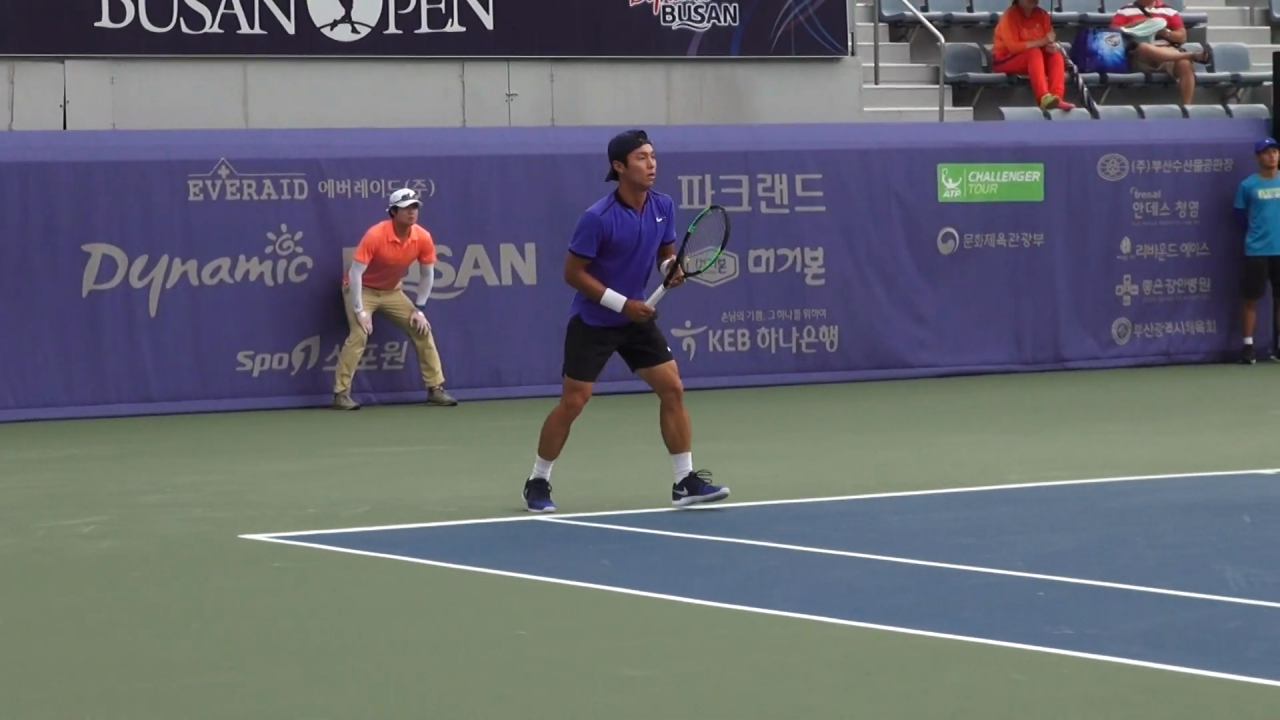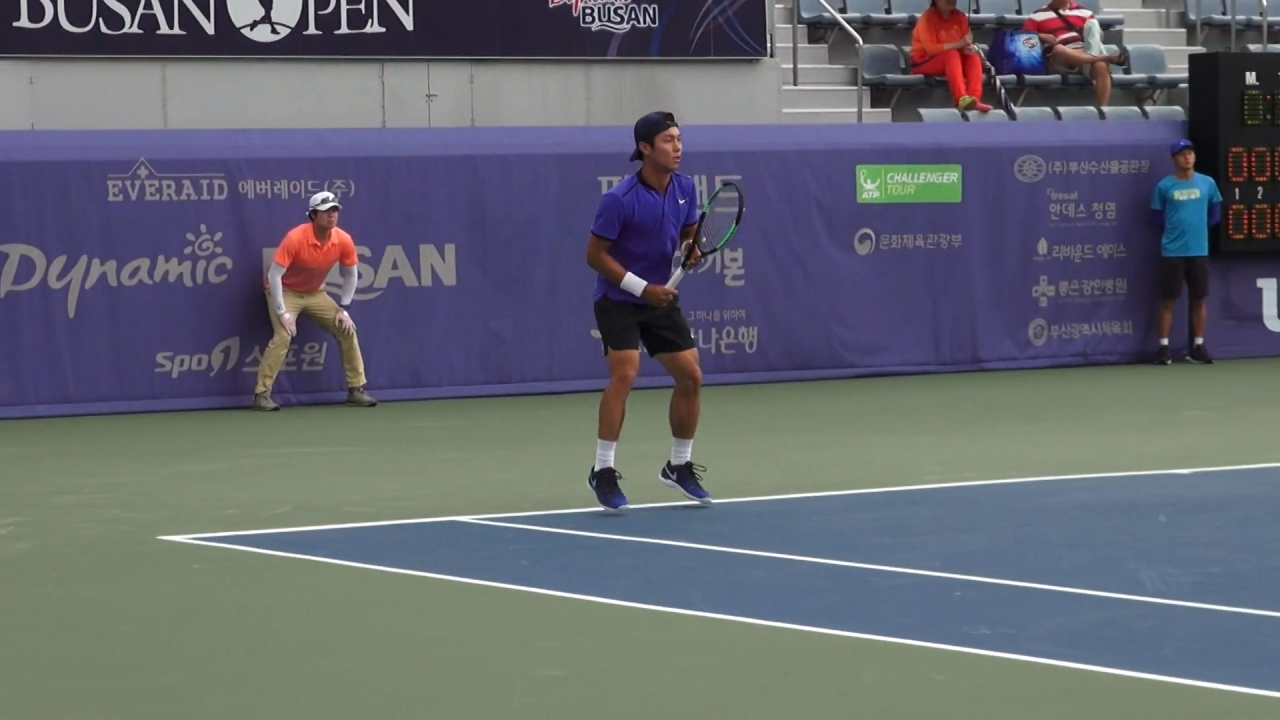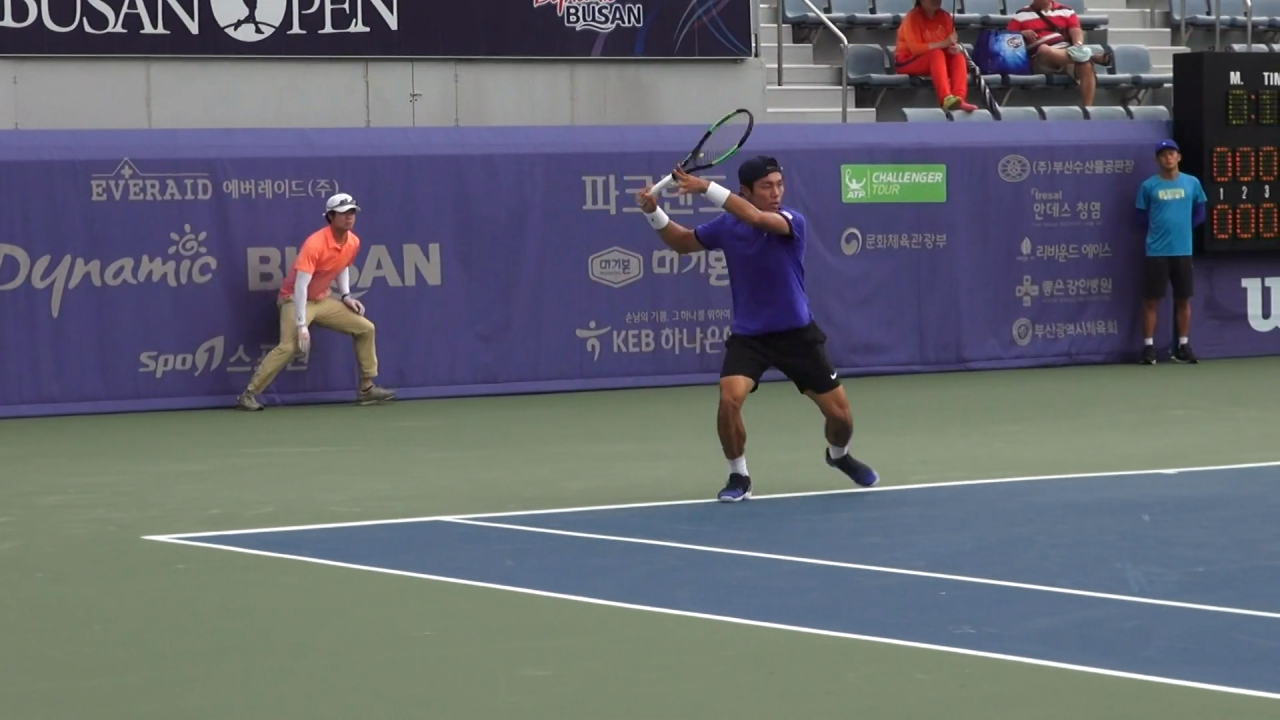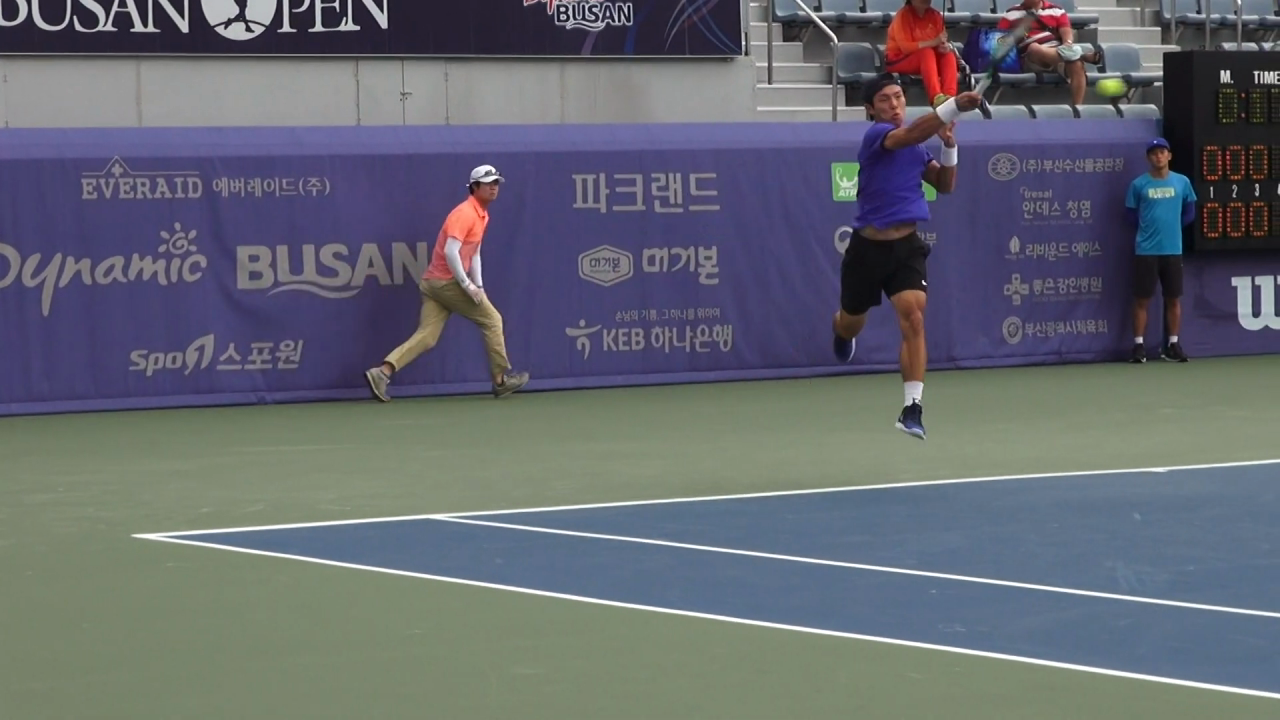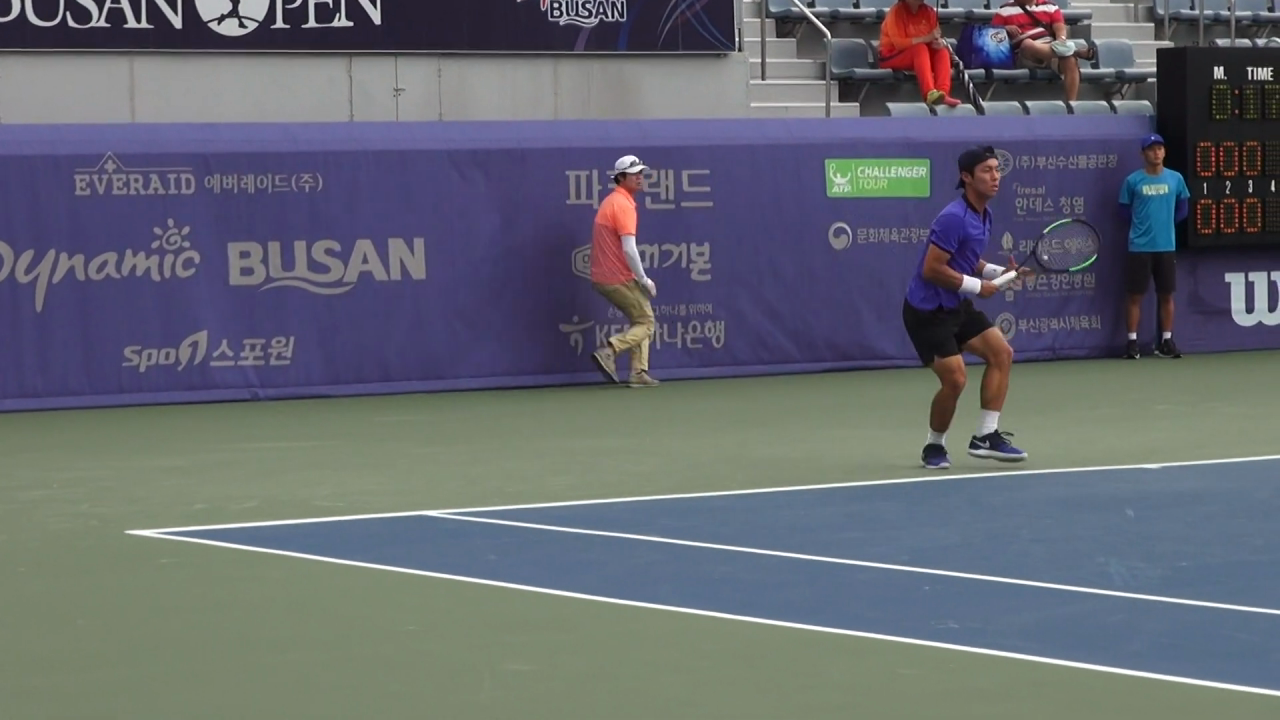
dt=0.5s
person 1, frame 1
left shoulder: (663, 206)
right shoulder: (597, 217)
left elbow: (665, 253)
right elbow: (573, 272)
left wrist: (672, 269)
right wrist: (622, 303)
left hip: (637, 318)
right hip: (593, 321)
left knee: (673, 390)
right knee: (573, 403)
left ankle: (686, 481)
right ankle: (537, 482)
person 1, frame 2
left shoulder: (686, 189)
right shoulder: (619, 198)
left elbow: (689, 236)
right elbow: (594, 254)
right wrist: (640, 288)
left hip: (657, 301)
right hip: (619, 299)
left knee: (690, 377)
right knee: (623, 377)
left ankle: (681, 465)
right ankle: (604, 472)
person 1, frame 3
left shoulder: (790, 219)
right shoulder: (726, 228)
left elbow: (762, 221)
right elbow: (683, 241)
left wrist: (707, 187)
right wrist: (653, 212)
left hip: (796, 333)
right hip: (748, 337)
left knee: (839, 412)
right knee: (730, 400)
left ankle: (839, 455)
right ankle: (739, 476)
person 1, frame 4
left shoulder: (916, 147)
right shoulder: (875, 137)
left elbow: (945, 184)
right elbow: (910, 133)
left wrist: (950, 147)
right wrist: (953, 105)
left hip: (906, 246)
right hip: (869, 247)
left knee: (912, 317)
right knee: (849, 326)
left ankle: (912, 408)
right ankle: (844, 333)
person 1, frame 5
left shoulder: (983, 215)
right shoulder: (953, 218)
right elbow: (930, 270)
left wrist: (998, 273)
right wrist: (977, 287)
left hip: (956, 306)
right hip: (927, 310)
left knee: (1002, 353)
right knee: (956, 378)
left ankle: (986, 436)
right ankle: (933, 447)
person 2, frame 1
right shoulder: (1248, 185)
right elbow: (1241, 214)
right wrist: (1256, 229)
right hip: (1256, 250)
right knee: (1251, 299)
right ankle: (1248, 344)
person 2, frame 2
left shoulder: (1208, 183)
right shoulder: (1164, 186)
left elbow: (1215, 213)
right elbow: (1157, 216)
left wrist: (1198, 227)
right wrist: (1175, 229)
left hip: (1199, 251)
right hip: (1172, 252)
left knee: (1198, 300)
right knee: (1168, 301)
left ankle: (1198, 346)
right ankle: (1164, 347)
person 2, frame 3
left shoulder: (1192, 183)
right shoulder: (1148, 185)
left elbow: (1200, 213)
right elbow: (1142, 215)
left wrist: (1182, 227)
right wrist: (1159, 229)
left hip: (1183, 251)
right hip: (1156, 252)
left knee: (1183, 300)
right knee: (1152, 300)
left ankle: (1183, 346)
right ankle: (1148, 346)
person 2, frame 4
left shoulder: (1182, 182)
right shoulder: (1138, 184)
left elbow: (1189, 212)
right elbow: (1132, 214)
left wrist: (1171, 226)
right wrist: (1148, 228)
left hip: (1173, 249)
right hip: (1146, 250)
left knee: (1173, 298)
right knee: (1142, 299)
left ankle: (1173, 345)
right ankle: (1138, 345)
person 2, frame 5
left shoulder: (1176, 179)
right shoulder: (1132, 180)
left elbow: (1182, 209)
right elbow: (1125, 210)
left wrist: (1165, 223)
right wrist: (1141, 224)
left hip: (1166, 246)
right hip: (1139, 247)
left knee: (1166, 295)
right knee: (1135, 296)
left ankle: (1166, 341)
right ankle: (1132, 341)
person 3, frame 1
left shoulder: (424, 238)
right shoulder: (375, 235)
left elbow: (427, 275)
right elbow: (355, 273)
left wrist: (419, 309)
right wrist: (359, 311)
left hip: (392, 291)
right hip: (362, 289)
left knee: (422, 330)
right knee: (359, 334)
left ankle: (435, 389)
right ankle: (341, 393)
person 3, frame 2
left shoulder: (344, 240)
right shoulder: (295, 238)
left elbow: (351, 275)
right elbow: (273, 276)
left wrist: (344, 308)
right wrist: (283, 313)
left hip: (316, 292)
right hip: (286, 291)
left knee: (347, 330)
right knee: (283, 336)
left ankle: (356, 389)
right ankle: (262, 393)
person 3, frame 3
left shoulder: (353, 242)
right shoulder: (315, 243)
right elbow: (300, 286)
left wrist: (346, 296)
right wrist: (301, 326)
left hip: (322, 300)
right hip: (294, 298)
left knee: (365, 329)
right knee: (288, 346)
left ankle: (367, 387)
right ankle: (249, 393)
person 3, frame 4
left shoulder: (481, 214)
right shoulder: (464, 213)
left elbow: (474, 253)
right elbow: (450, 250)
left wrist: (477, 285)
right wrist: (468, 284)
left hip: (434, 282)
right hip: (445, 281)
left knee: (426, 337)
right knee: (492, 320)
left ankle: (381, 372)
right ankle: (501, 380)
person 3, frame 5
left shoulder: (611, 201)
right shoulder: (623, 205)
right elbow: (629, 249)
right wrist: (644, 280)
left hip: (601, 277)
right hip: (617, 279)
left knee: (641, 319)
right knee: (646, 323)
left ankle: (639, 373)
right ankle: (607, 351)
